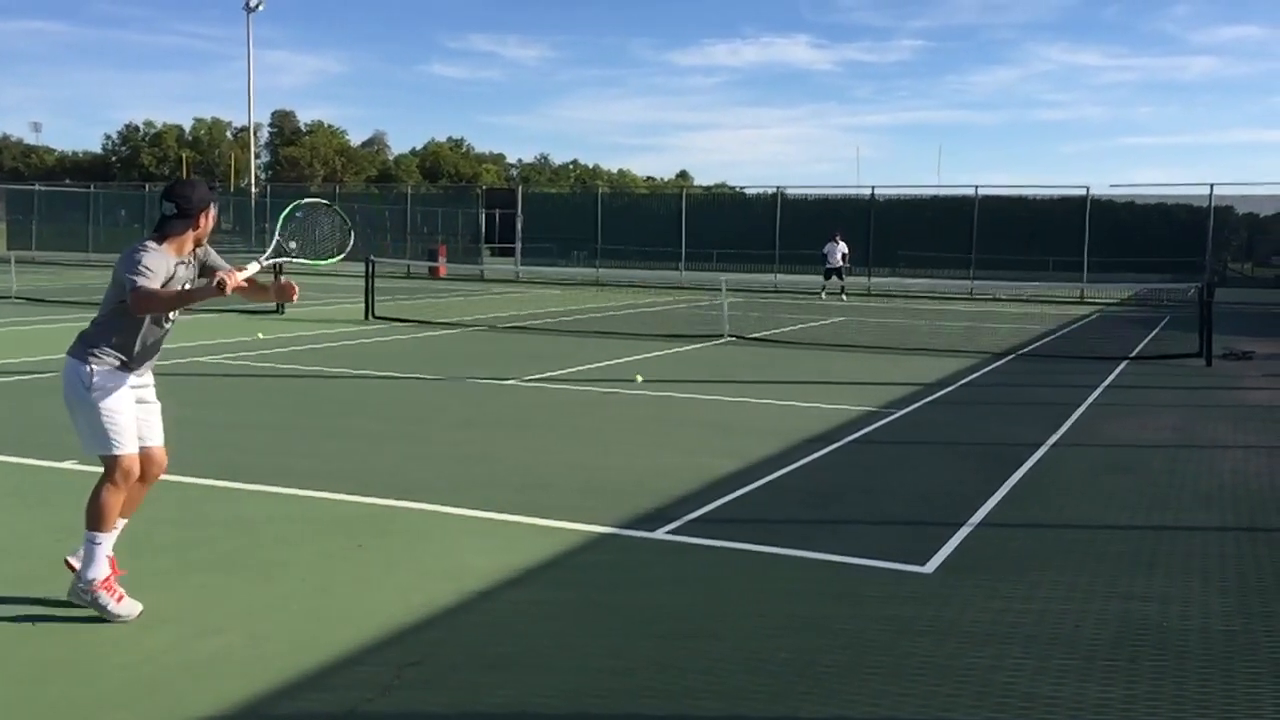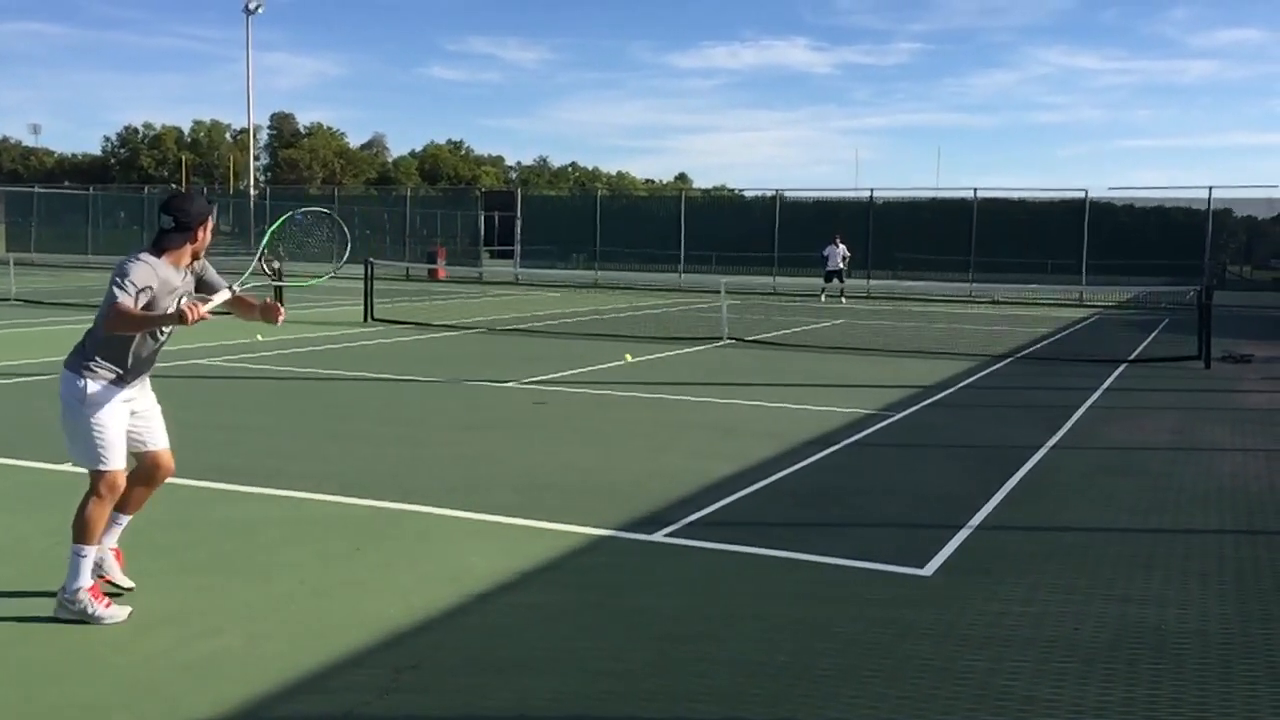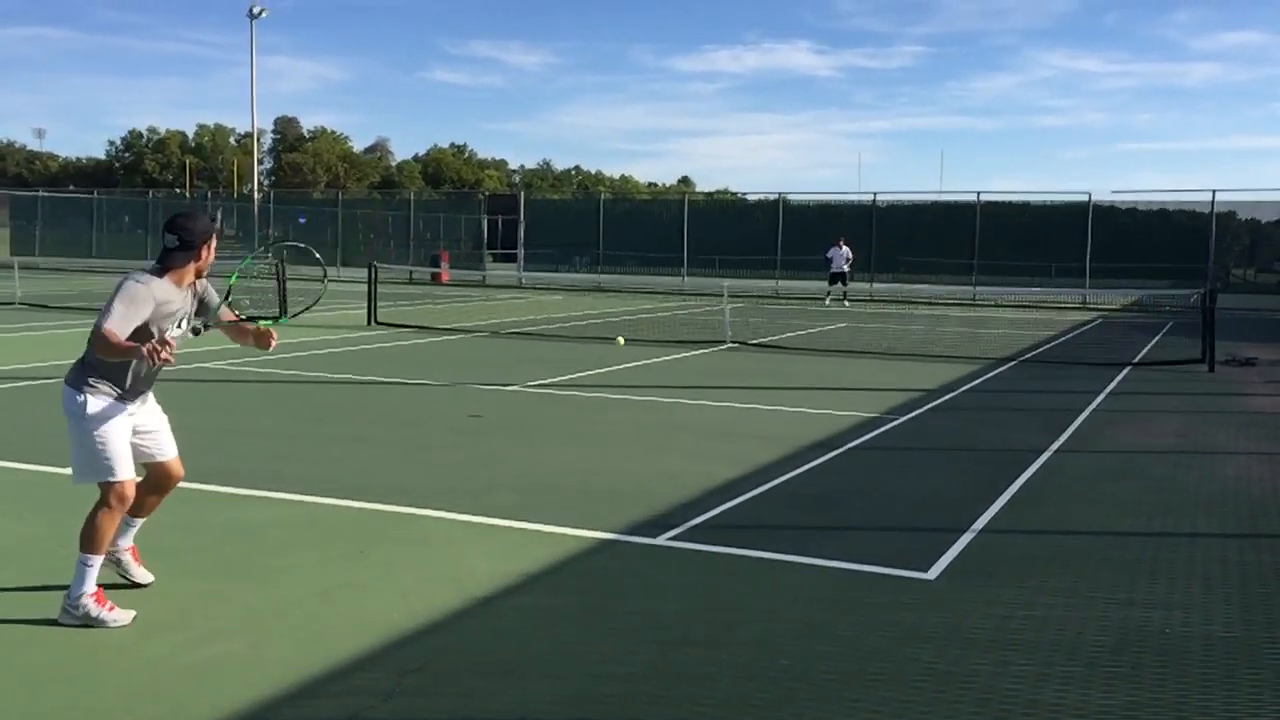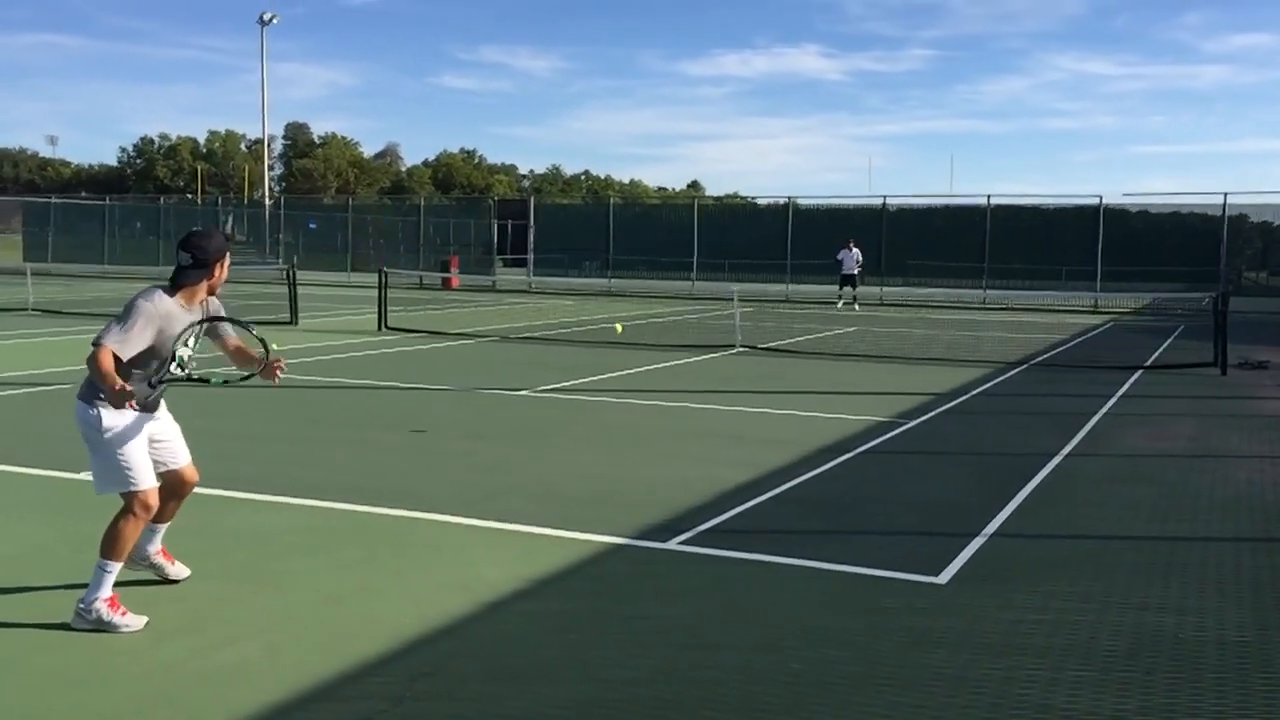
dt=0.5s
person 1, frame 1
left shoulder: (197, 254)
right shoulder: (146, 258)
left elbow: (241, 284)
right elbow: (143, 302)
left wrist: (273, 291)
right wrist: (203, 291)
left hip: (135, 374)
right hip: (96, 370)
left knee: (152, 465)
right knee: (123, 470)
left ankle: (93, 556)
right ankle: (90, 580)
person 1, frame 2
left shoulder: (194, 267)
right shoulder: (140, 269)
left elbow: (232, 300)
right elbow: (115, 319)
left wrist: (261, 309)
right wrist: (170, 317)
left hip: (132, 383)
right hip: (93, 383)
left knee: (158, 466)
right knee: (109, 482)
left ankle: (103, 547)
right ankle: (75, 593)
person 1, frame 3
left shoulder: (197, 287)
right shoulder: (141, 288)
left elbow: (229, 324)
right elbow: (99, 341)
left wrist: (254, 335)
right wrist: (136, 350)
left hip: (136, 397)
right hip: (95, 397)
left knee: (168, 473)
right knee: (119, 493)
left ankle: (120, 547)
right ankle: (80, 599)
person 1, frame 4
left shoulder: (207, 304)
right shoulder: (151, 307)
left elbow: (233, 348)
right elbow: (99, 354)
left wrist: (261, 365)
right wrist: (113, 386)
left hip: (148, 408)
right hip: (110, 410)
left knee: (184, 479)
right knee: (143, 502)
left ankle: (148, 550)
right ankle: (94, 604)
